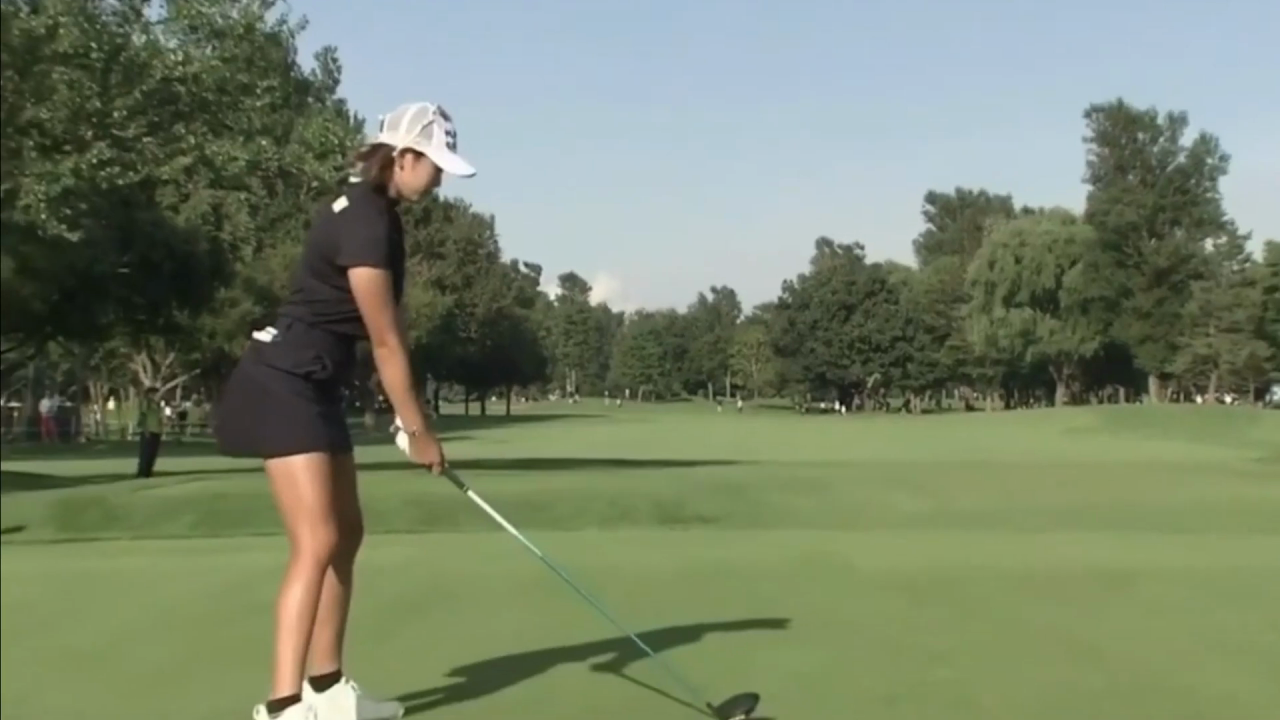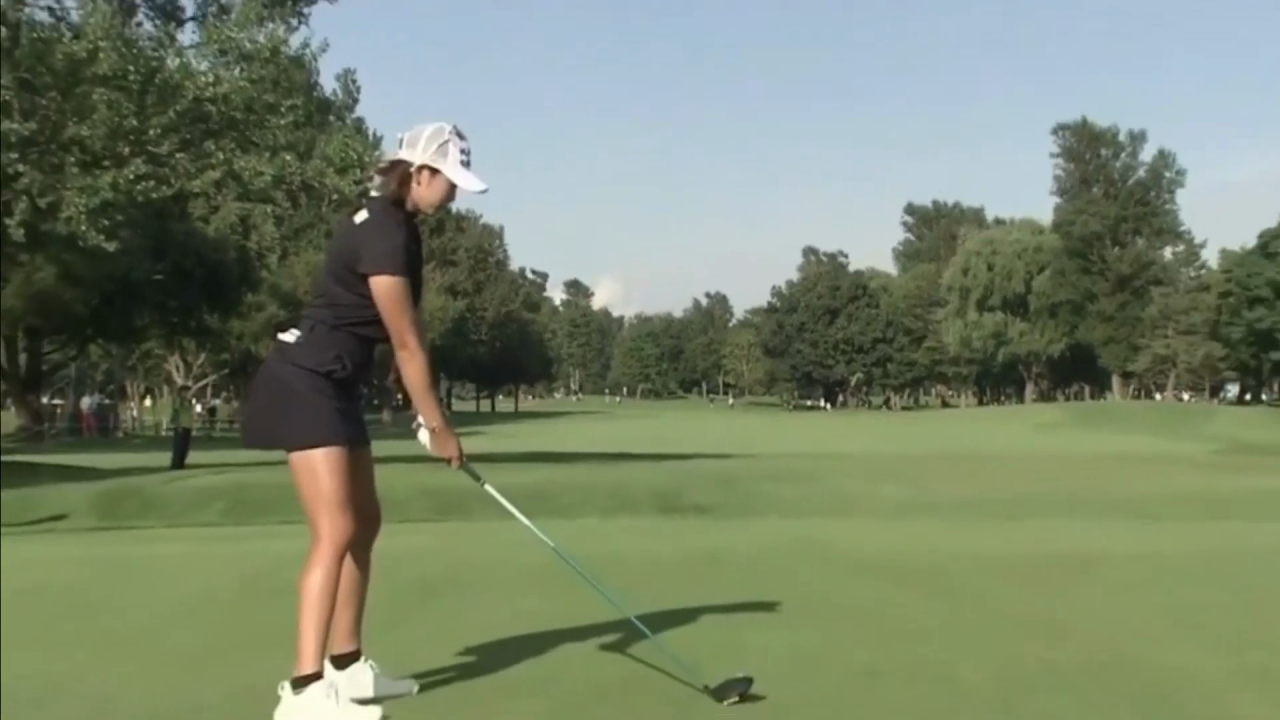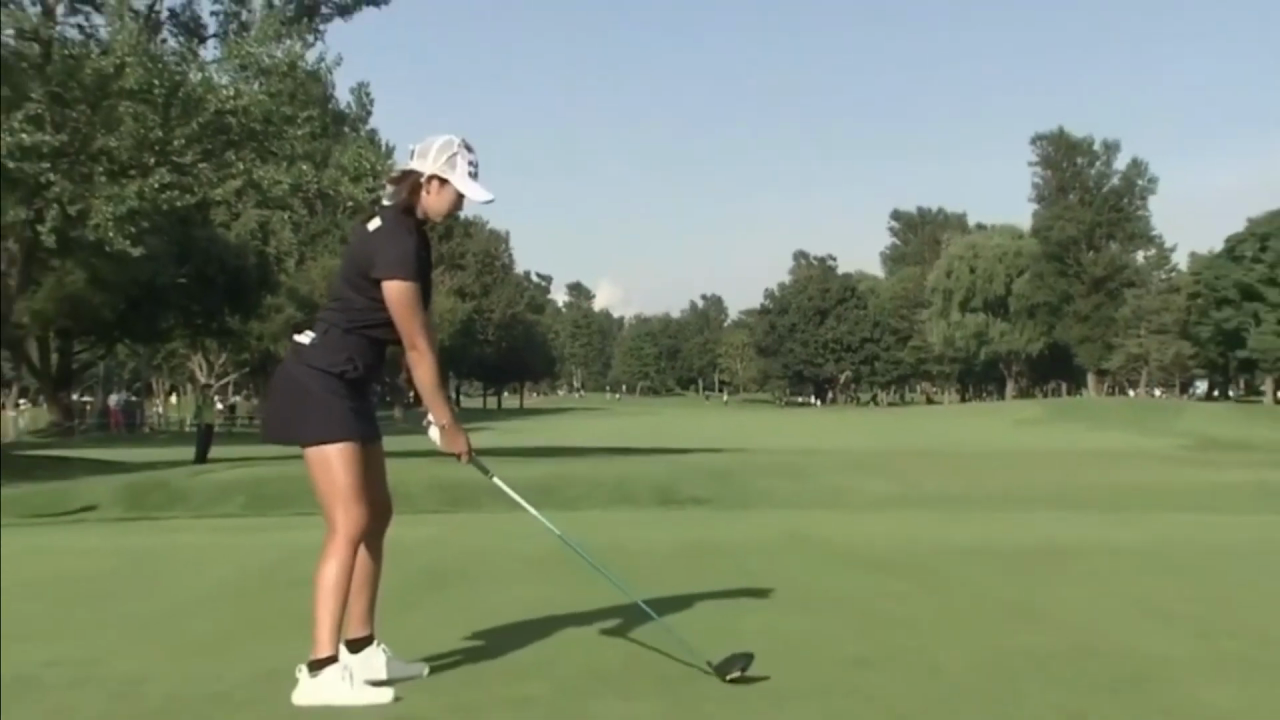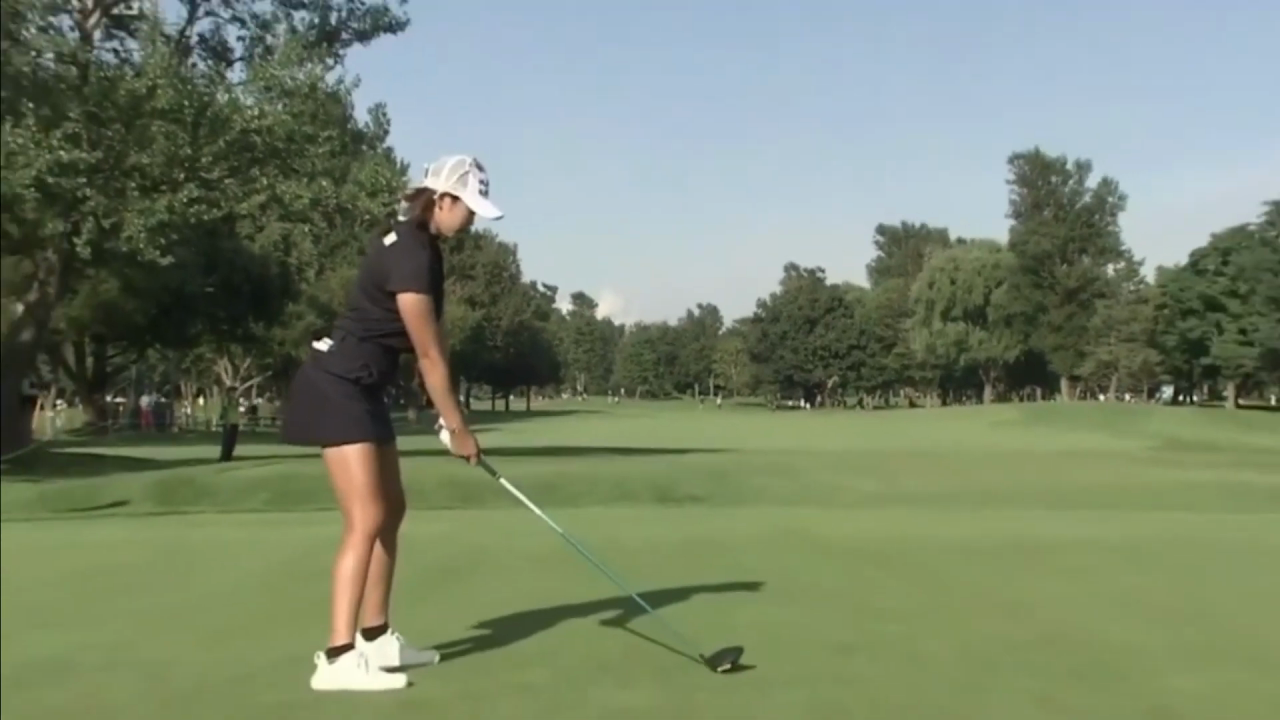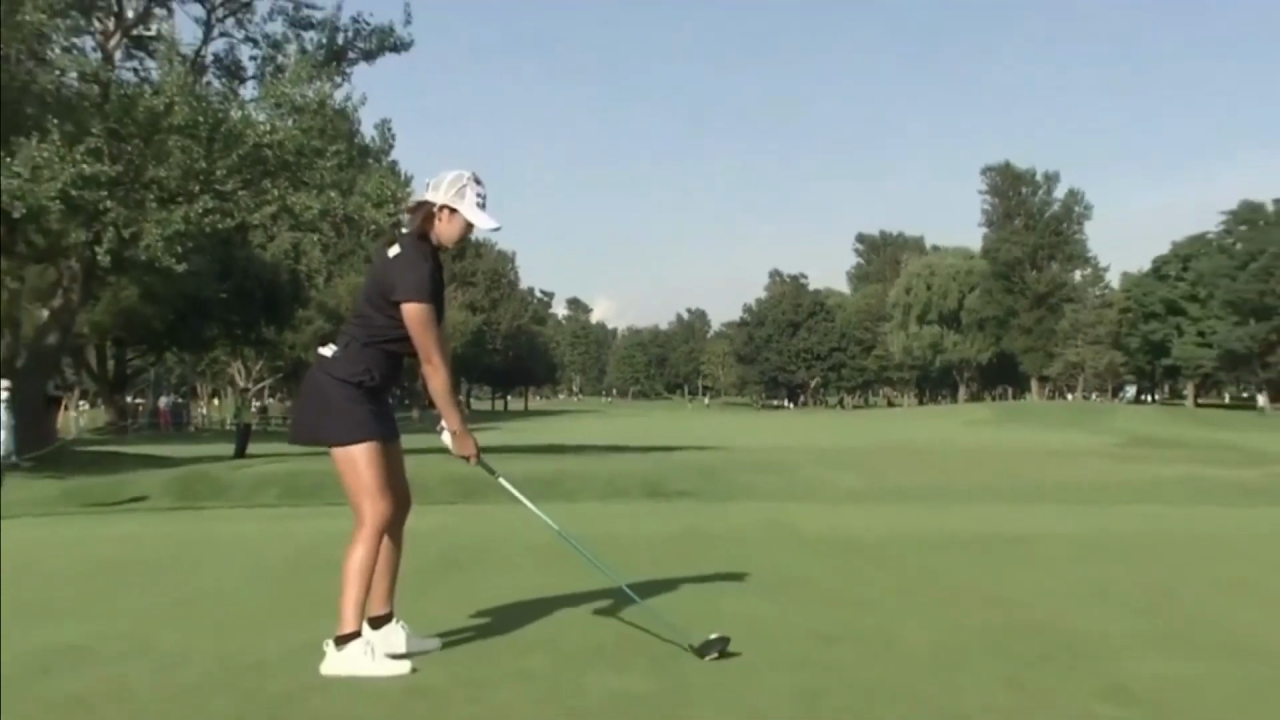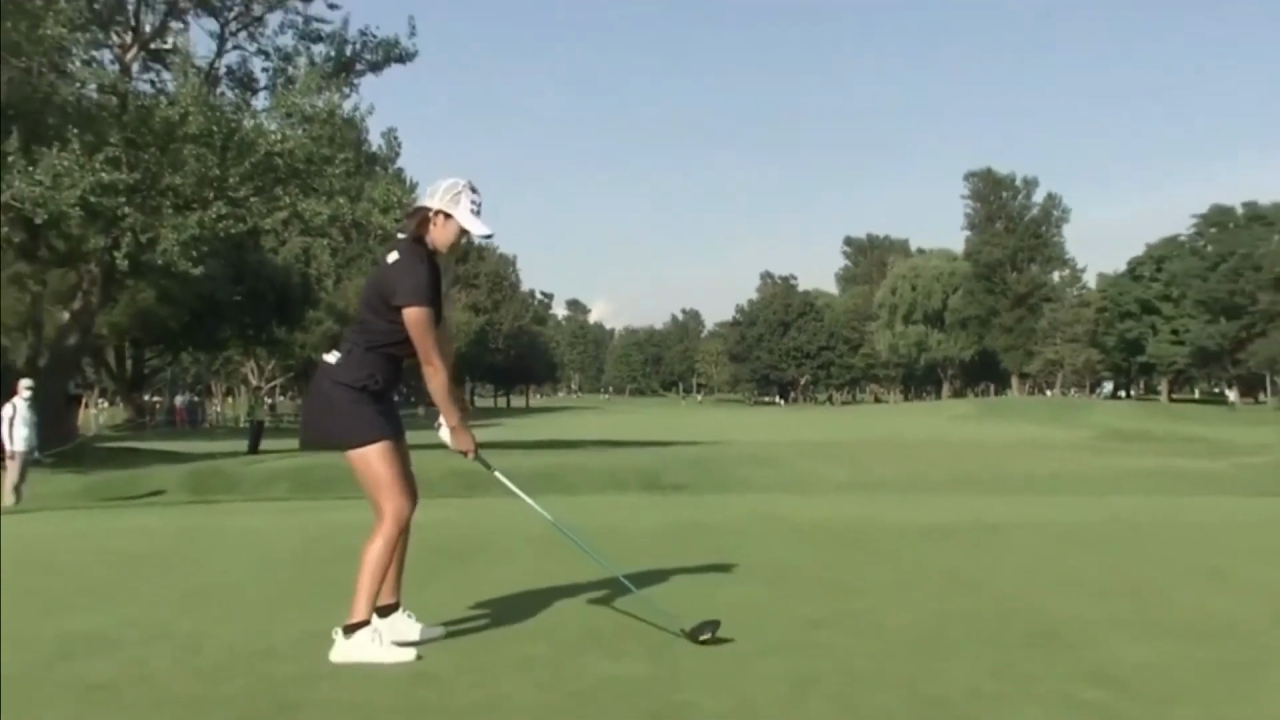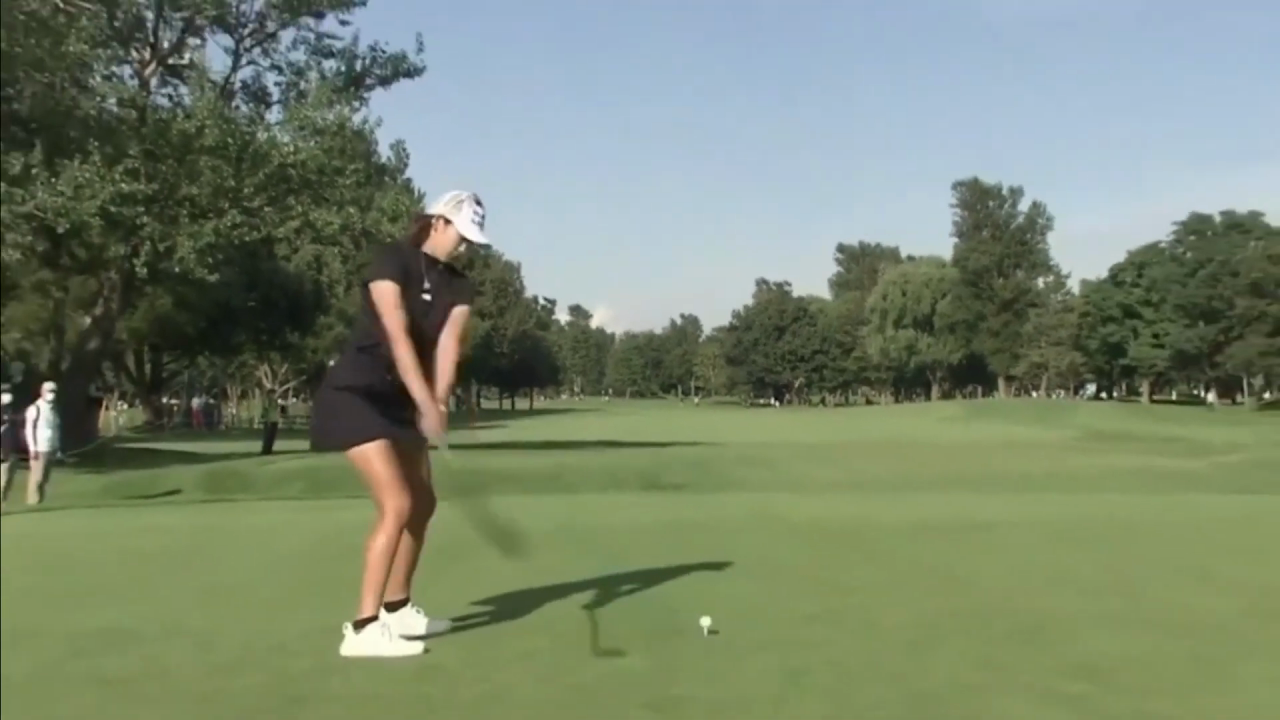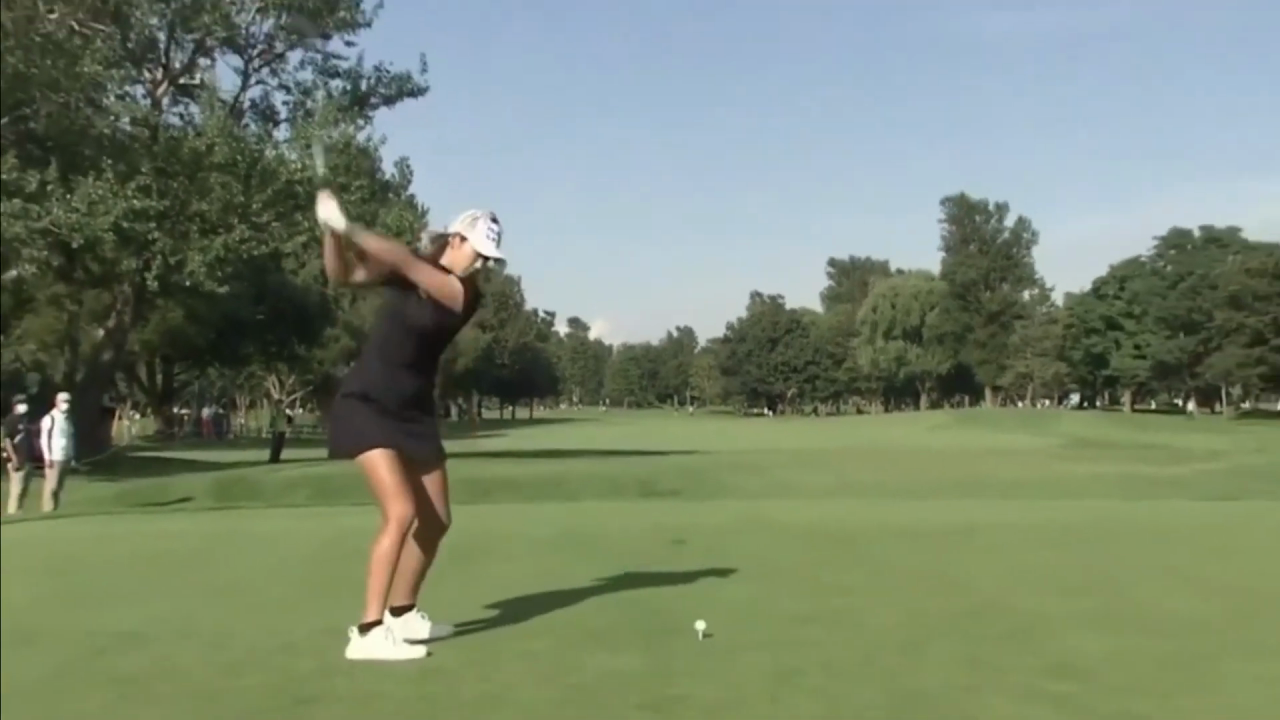
dt=0.3s
person 1, frame 1
left shoulder: (375, 212)
right shoulder: (365, 222)
left elbow: (386, 329)
right elbow: (386, 341)
left wrist: (410, 418)
right wrist: (418, 431)
left hip: (312, 386)
right hip: (283, 385)
left knee: (344, 534)
right knee: (317, 542)
person 1, frame 2
left shoulder: (392, 223)
right shoulder: (385, 233)
left elbow: (404, 337)
right elbow: (407, 343)
left wrist: (429, 415)
right wrist: (438, 426)
left hip: (332, 385)
right hip: (307, 384)
left knee: (364, 523)
right knee: (335, 532)
left ankle: (346, 666)
person 1, frame 3
left shoulder: (403, 230)
right shoulder: (396, 240)
left elbow: (416, 337)
right elbow: (417, 345)
left wrist: (439, 414)
right wrist: (447, 423)
left hip: (345, 384)
right hip: (320, 382)
left knee: (375, 514)
right knee: (350, 523)
left ankle: (360, 651)
right ankle: (321, 671)
person 1, frame 4
left shoulder: (419, 245)
right shoulder: (410, 254)
left elbow: (429, 345)
right elbow: (429, 353)
left wrist: (450, 417)
right wrist: (457, 427)
left hip: (361, 388)
right hip: (337, 387)
left knee: (390, 510)
right knee: (366, 519)
left ankle: (374, 638)
right ankle: (337, 658)
person 1, frame 5
left shoulder: (421, 256)
right shoulder: (412, 265)
left elbow: (436, 350)
right elbow: (431, 360)
left wrist: (452, 418)
right wrist: (458, 429)
left hip: (366, 391)
right hip: (342, 390)
left knee: (397, 505)
right knee: (375, 514)
left ankle: (381, 627)
right ankle: (346, 645)
person 1, frame 6
left shoulder: (425, 263)
right shoulder: (409, 270)
left elbow: (440, 346)
right elbow: (430, 360)
left wrist: (451, 413)
right wrist: (457, 424)
left hip: (372, 394)
right hip: (347, 394)
left knee: (404, 501)
right knee: (394, 510)
left ankle: (388, 615)
person 1, frame 7
left shoulder: (458, 285)
right shoulder: (391, 258)
left elbow: (448, 349)
right elbow: (397, 338)
left wrist: (437, 404)
right wrist: (427, 404)
left hip: (394, 399)
right hip: (353, 394)
left knee: (422, 503)
right knee: (397, 506)
left ankle: (396, 609)
person 1, frame 8
left shoulder: (467, 294)
right shoulder: (408, 267)
left elbow: (407, 262)
right elbow: (341, 272)
left wrist: (350, 227)
left hip: (415, 414)
right hip: (365, 405)
left knee: (436, 520)
right knee: (402, 514)
left ankle: (401, 613)
